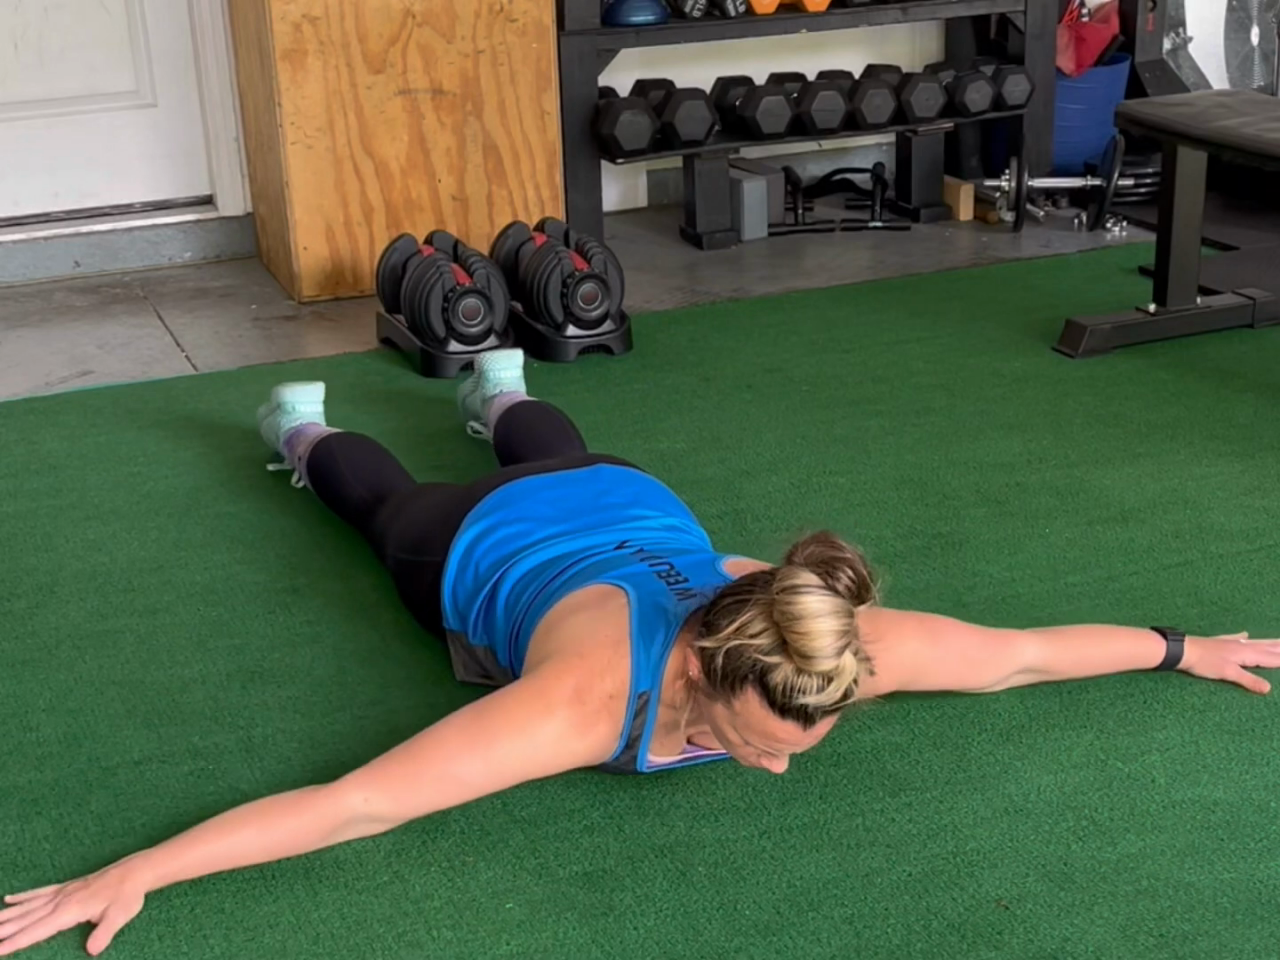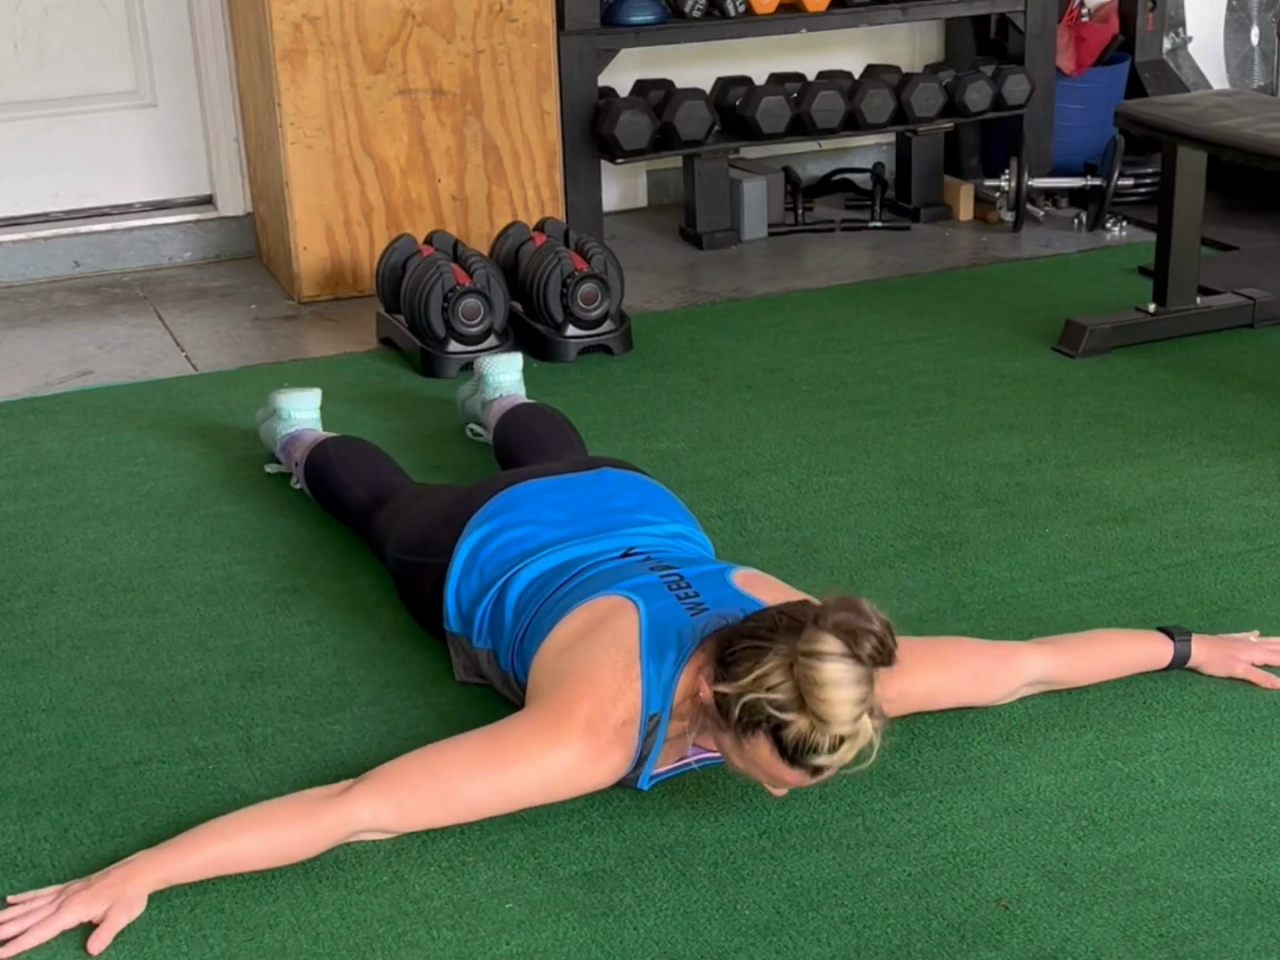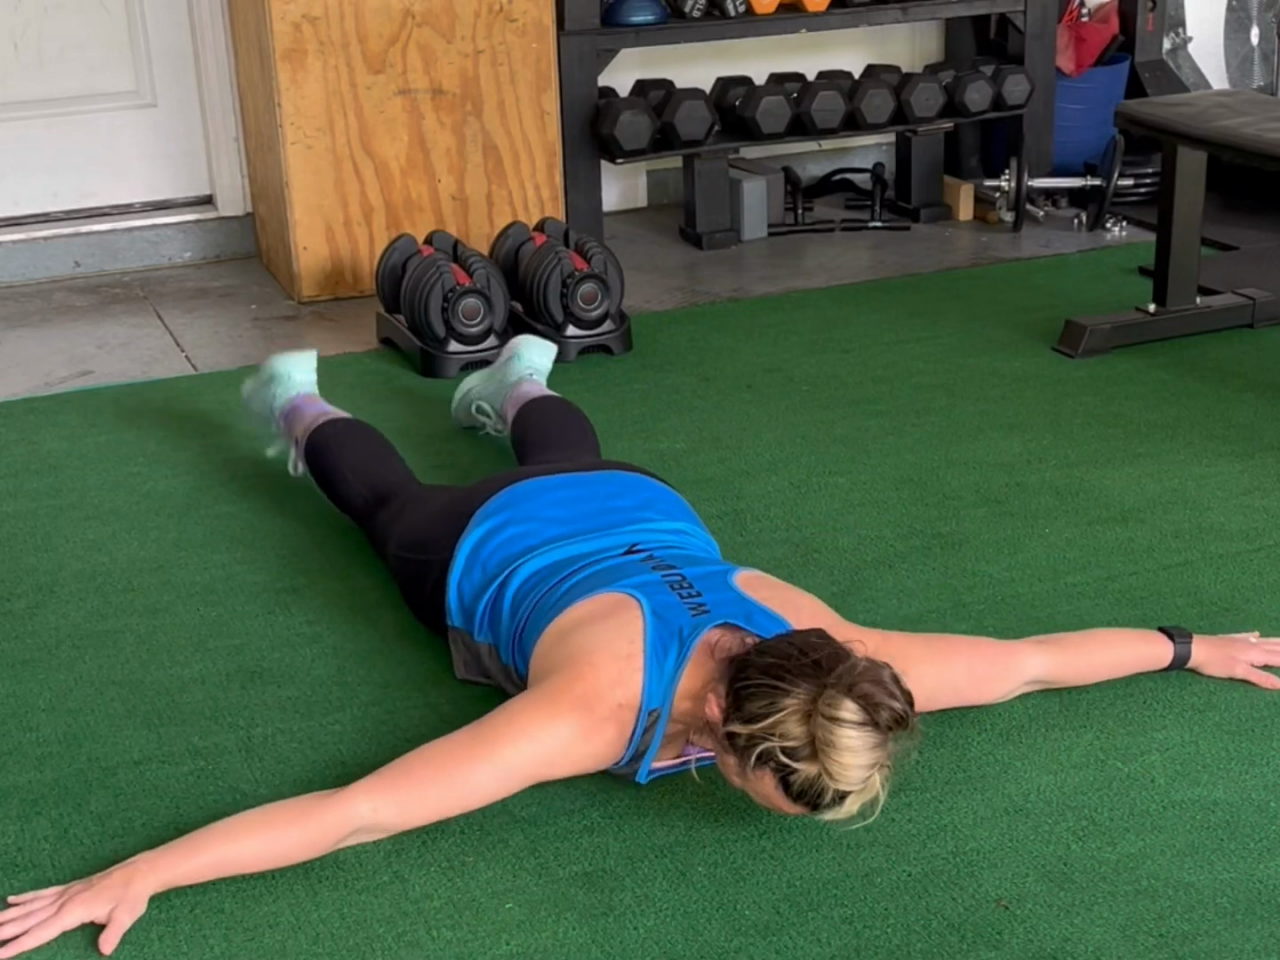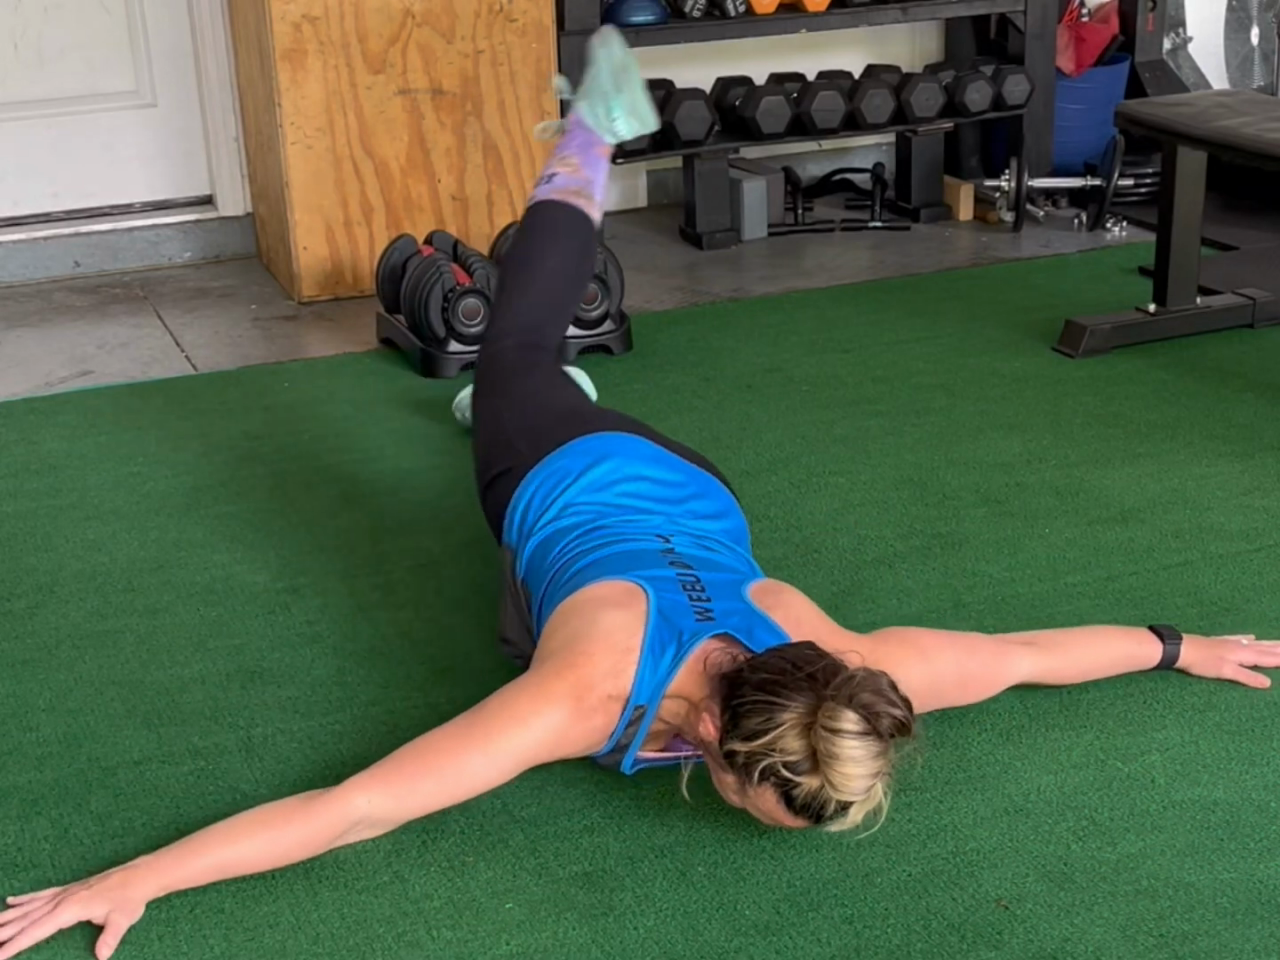
dt=0.5s
person 1, frame 1
left shoulder: (824, 646)
right shoulder: (588, 703)
left elbow: (1023, 651)
right elbow: (342, 806)
left hip: (635, 513)
right hip: (482, 554)
left knee: (562, 459)
right knee: (391, 503)
left ankle: (497, 390)
right ankle: (305, 427)
person 1, frame 2
left shoulder: (831, 680)
right shoulder: (599, 731)
left elbow: (1032, 661)
right elbow: (348, 809)
left hip: (638, 516)
right hip: (486, 555)
left knee: (555, 460)
right knee: (387, 504)
left ankle: (496, 392)
right ankle: (300, 432)
person 1, frame 3
left shoulder: (833, 657)
right shoulder: (601, 712)
left elbow: (1029, 658)
right elbow: (346, 813)
left hip: (647, 521)
right hip: (492, 559)
left knee: (571, 454)
right knee: (392, 503)
left ankle: (516, 382)
right ankle: (299, 404)
person 1, frame 4
left shoulder: (839, 681)
right shoulder: (593, 699)
left elbow: (1024, 655)
right elbow: (345, 808)
left hip: (685, 503)
right hip: (564, 489)
right knee: (522, 338)
right ankle: (598, 119)
